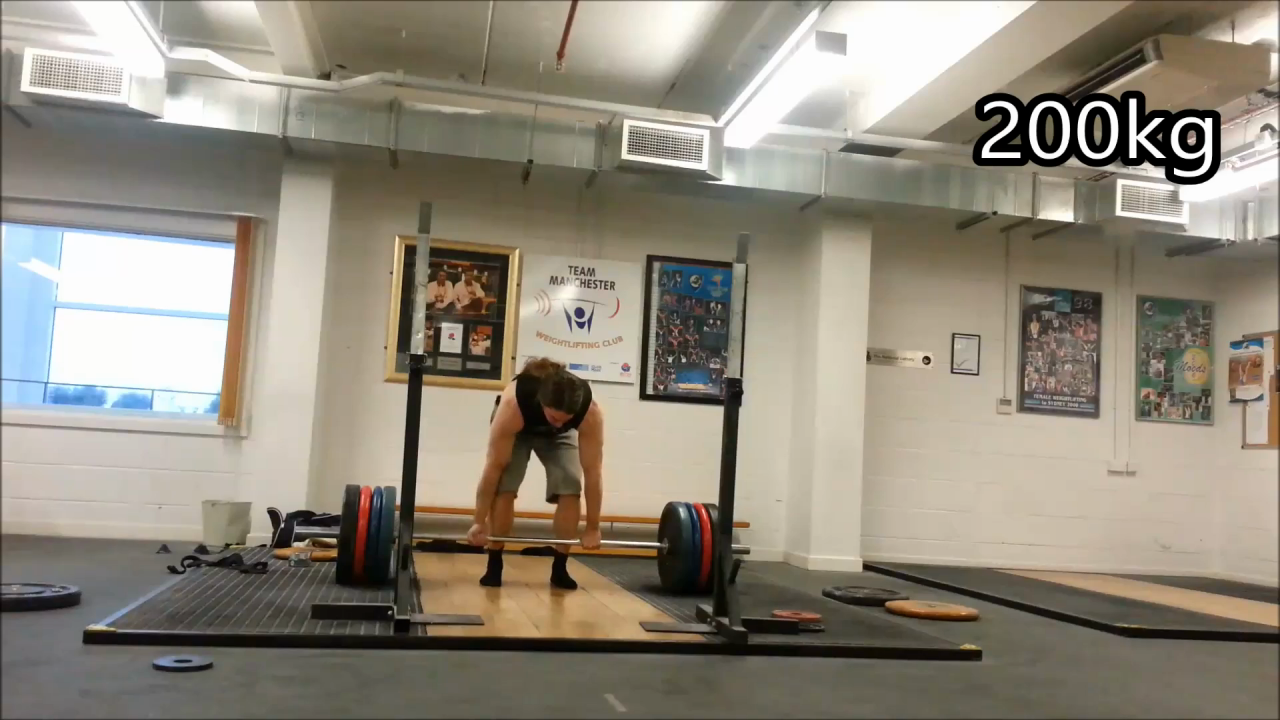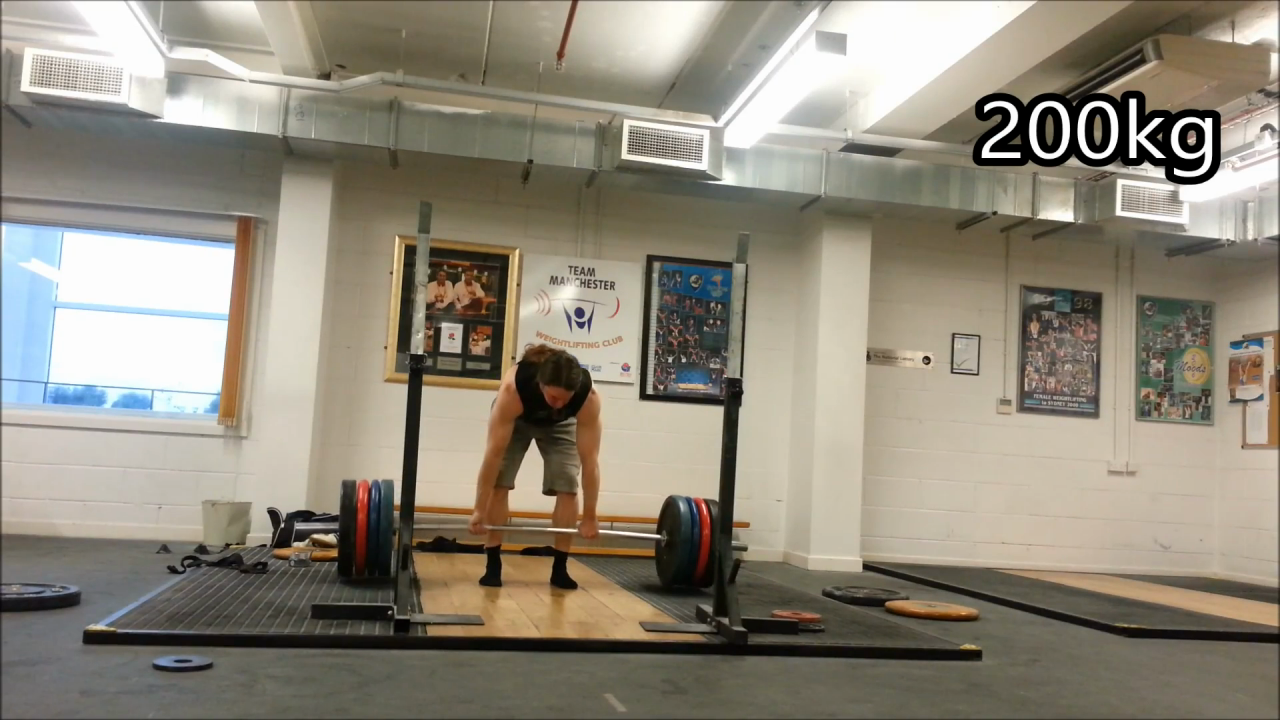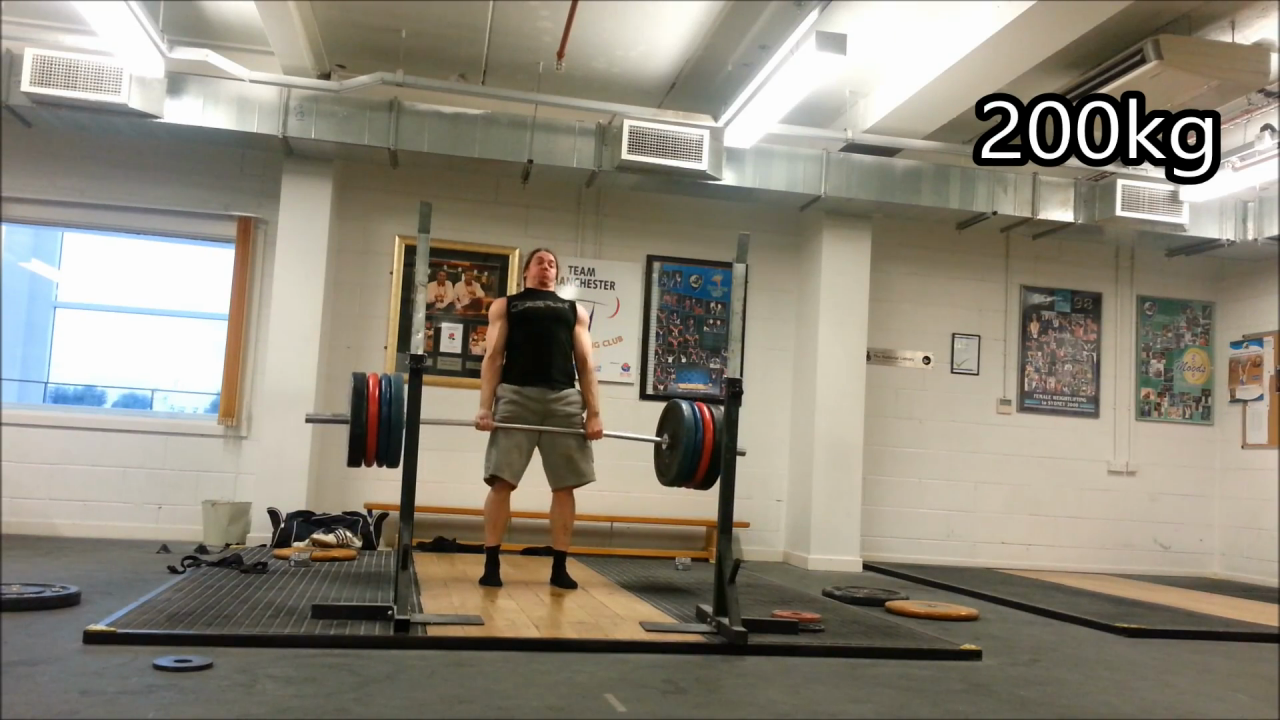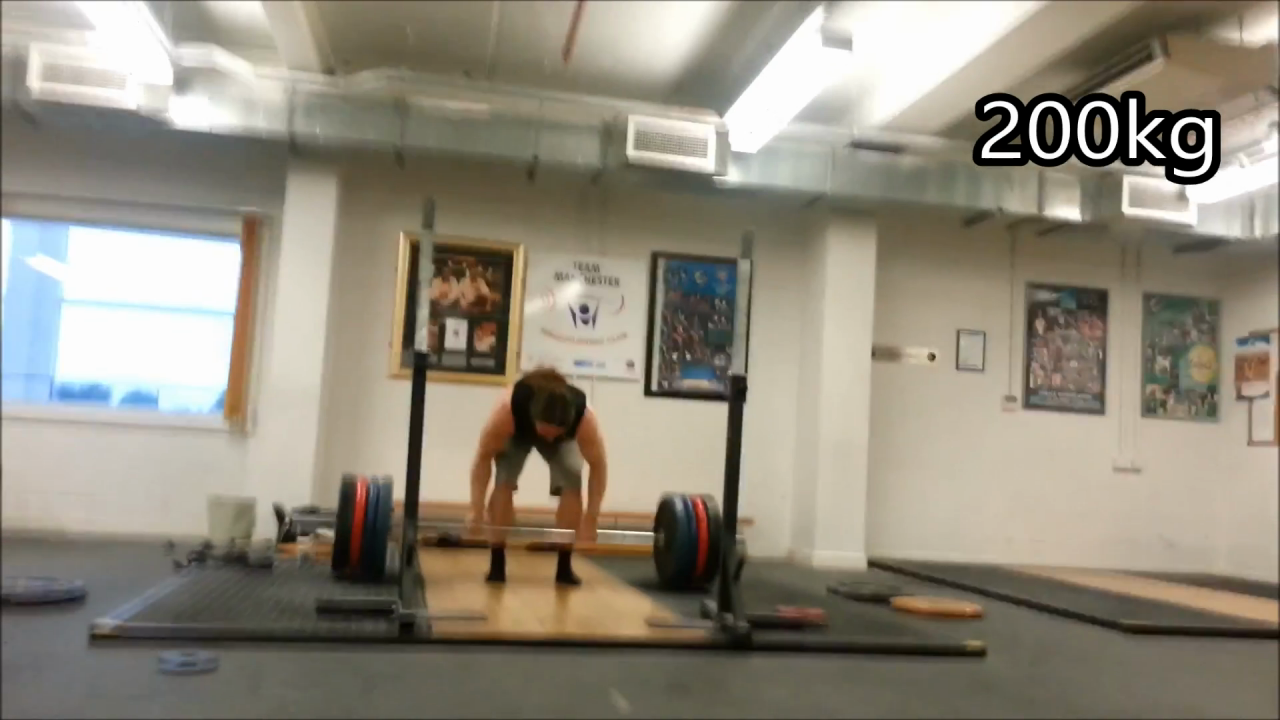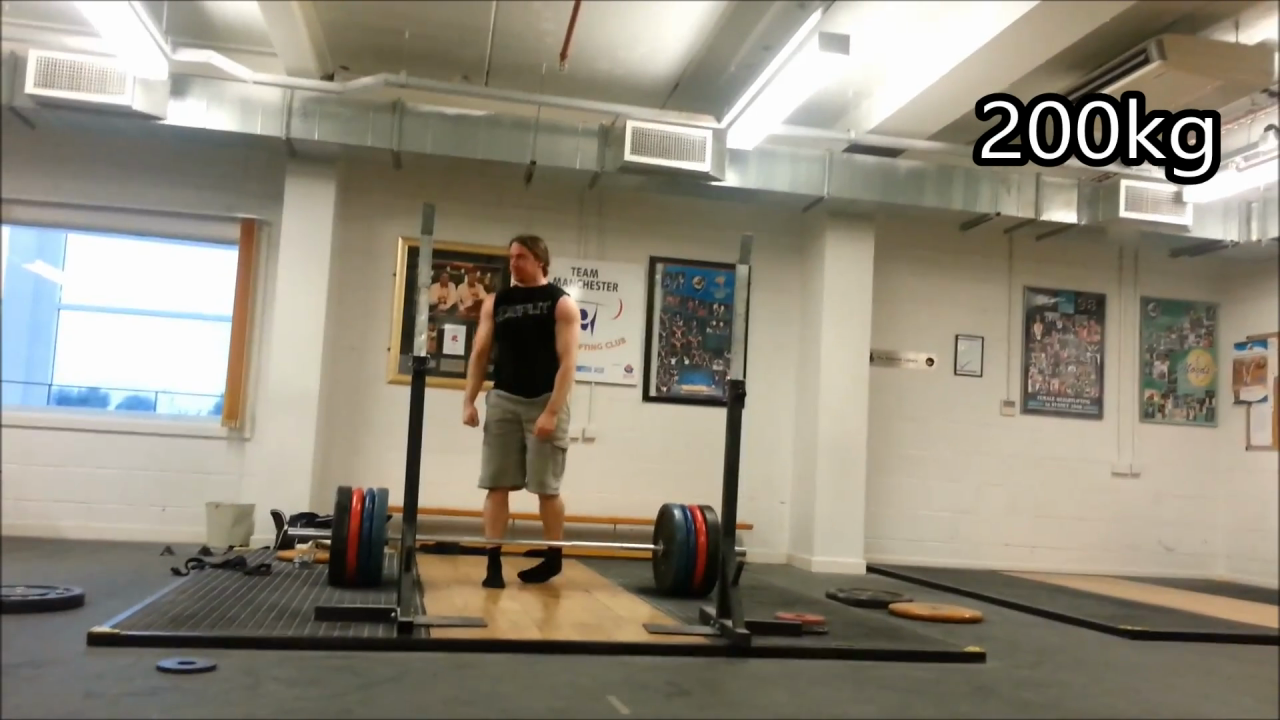
dt=1s
person 1, frame 1
left shoulder: (590, 411)
right shoulder: (513, 403)
left elbow: (593, 471)
right elbow: (493, 466)
left wrist: (593, 528)
right wrist: (479, 522)
left hip: (559, 437)
right hip: (516, 433)
left knee: (571, 490)
right knee: (504, 489)
left ankle: (559, 567)
right ankle: (494, 565)
person 1, frame 2
left shoulder: (589, 397)
right shoulder: (513, 387)
left elbow: (589, 461)
right elbow: (494, 453)
left wrist: (590, 517)
right wrist: (479, 510)
left hip: (560, 425)
right hip: (516, 419)
left knee: (568, 486)
right knee: (499, 482)
left ankle: (560, 568)
right ankle: (493, 566)
person 1, frame 3
left shoulder: (574, 310)
right shoulder: (505, 305)
left elbow: (584, 362)
right elbow: (493, 356)
left wrist: (593, 413)
right wrist: (485, 406)
left hip: (565, 400)
right hip: (516, 396)
left knee: (565, 486)
right knee: (501, 482)
left ankle: (559, 568)
right ankle: (491, 565)
person 1, frame 4
left shoulder: (584, 419)
right shoulder: (509, 408)
left elbow: (598, 471)
right elbow: (483, 459)
left wrist: (589, 522)
right wrist: (476, 510)
right hip: (515, 434)
left knee: (572, 485)
right knee: (504, 482)
left ankle: (564, 565)
right ankle: (497, 562)
person 1, frame 5
left shoulder: (562, 304)
right shoulder: (496, 301)
left elbow: (568, 362)
right elbow: (480, 355)
left wrist: (552, 411)
right wrist: (469, 401)
left hip: (546, 402)
right hip: (503, 401)
left knee: (547, 488)
right knee: (497, 485)
left ankle: (553, 558)
right ankle: (493, 565)
